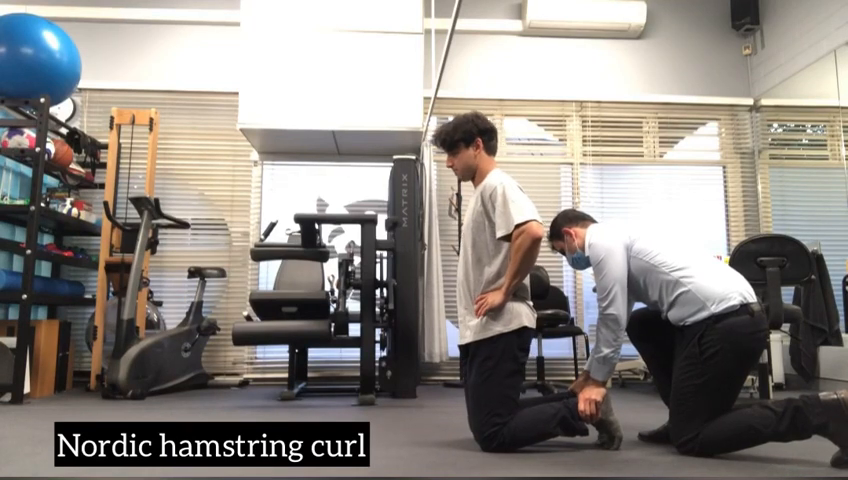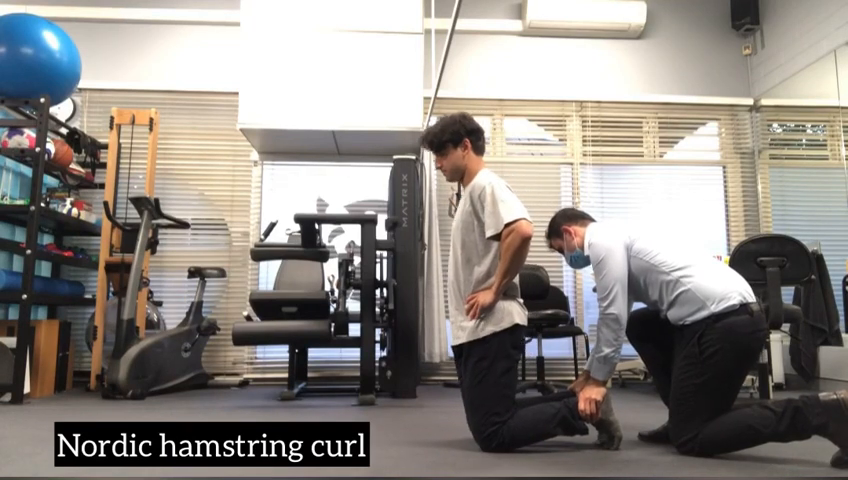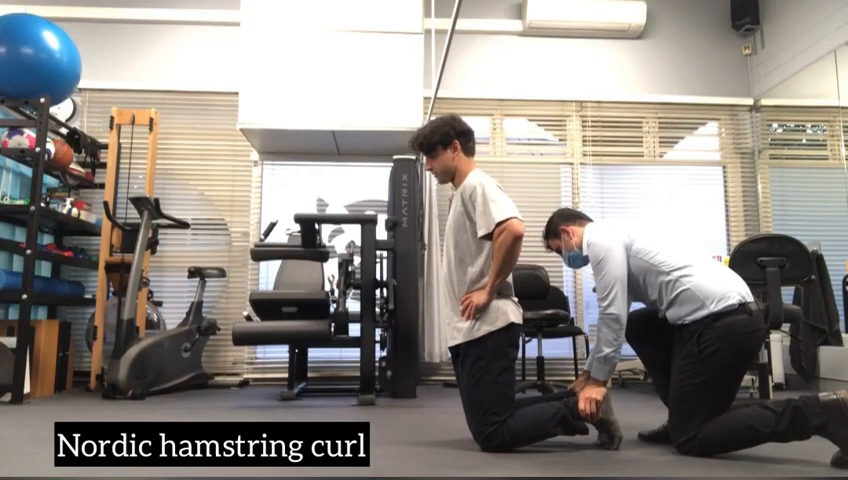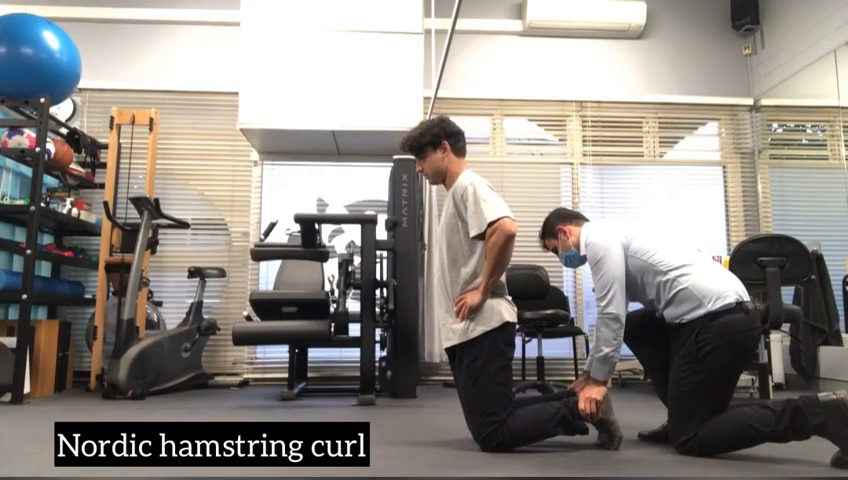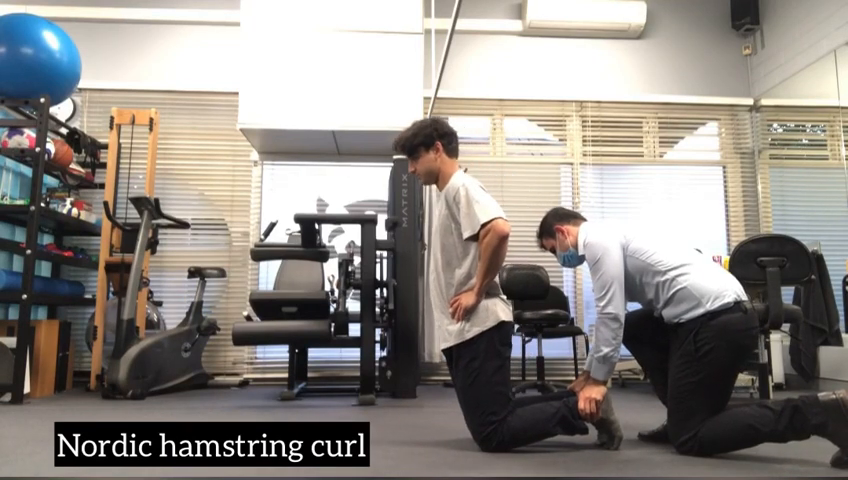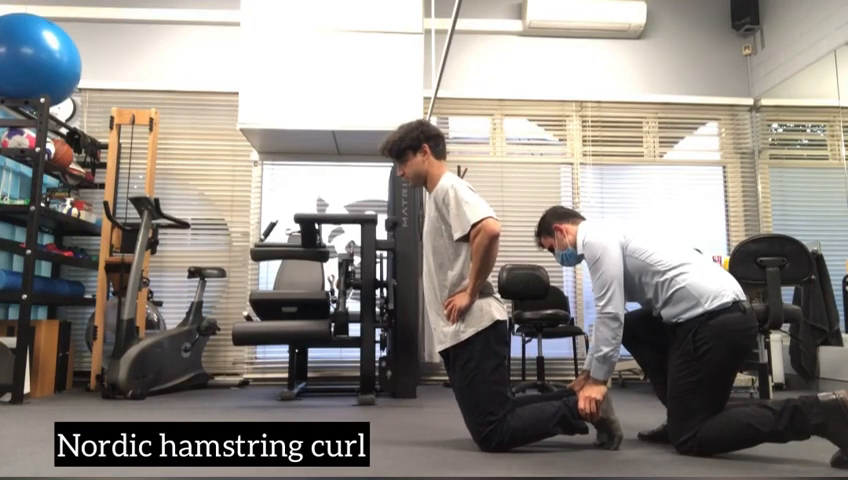
dt=0.3s
person 1, frame 1
left shoulder: (497, 185)
right shoulder: (482, 192)
left elbow: (532, 232)
left wrist: (505, 291)
left hip: (499, 327)
right hip: (481, 328)
left knee: (493, 435)
right knee: (490, 423)
right ankle: (579, 402)
person 1, frame 2
left shoulder: (486, 186)
right shoulder: (472, 192)
left elbow: (521, 231)
left wrist: (495, 290)
left hip: (491, 325)
right hip: (474, 328)
left knee: (493, 434)
right knee: (489, 421)
right ankle: (576, 401)
person 1, frame 3
left shoulder: (477, 185)
right shoulder: (463, 193)
left elbow: (513, 230)
left wrist: (490, 290)
left hip: (487, 325)
right hip: (471, 328)
left knee: (493, 434)
right knee: (491, 423)
right ankle: (578, 402)
person 1, frame 4
left shoulder: (468, 186)
right shoulder: (456, 193)
left elbow: (505, 229)
left wrist: (483, 291)
left hip: (481, 326)
right hip: (467, 328)
left knee: (493, 434)
right knee: (490, 421)
left ankle: (583, 408)
right ankle: (576, 402)
person 1, frame 5
left shoulder: (460, 187)
right shoulder: (448, 194)
left elbow: (499, 230)
left wrist: (477, 291)
left hip: (478, 325)
right hip: (463, 329)
left knee: (493, 434)
right knee: (492, 421)
left ankle: (583, 408)
right ankle: (577, 402)
person 1, frame 6
left shoulder: (449, 189)
right shoulder: (439, 196)
left elbow: (489, 230)
left wrist: (471, 292)
left hip: (473, 326)
right hip: (460, 330)
left knee: (493, 434)
right knee: (491, 419)
right ankle: (577, 401)
person 2, frame 1
left shoulder: (602, 240)
right shoulder: (617, 240)
left elbow: (612, 317)
right elbow: (617, 318)
left wrist: (596, 380)
right wrist: (588, 373)
left hip: (725, 324)
right hip: (732, 315)
left knee: (690, 438)
right knee: (639, 325)
left ankle: (823, 412)
right ankle: (684, 417)
person 2, frame 2
left shoulder: (602, 239)
right shoulder: (616, 239)
left elbow: (613, 316)
right elbow: (618, 318)
left wrist: (597, 380)
right wrist: (588, 372)
left hip: (724, 323)
right hip: (730, 315)
left knee: (690, 439)
right knee: (638, 326)
left ankle: (822, 413)
right ankle: (685, 415)
person 2, frame 3
left shoulder: (601, 239)
right shoulder: (612, 239)
left elbow: (612, 316)
right elbow: (617, 317)
left wrist: (597, 380)
right wrist: (588, 372)
left hip: (723, 324)
right hip: (724, 314)
left knee: (690, 439)
right knee: (636, 326)
left ankle: (821, 413)
right ankle: (683, 418)
person 2, frame 4
left shoulder: (599, 238)
right shoulder: (611, 238)
left elbow: (611, 315)
right elbow: (615, 317)
left wrist: (598, 380)
right wrist: (588, 372)
left hip: (719, 323)
right hip: (720, 315)
left knee: (690, 439)
right knee: (634, 327)
left ankle: (822, 412)
right ankle: (683, 415)
person 2, frame 5
left shoulder: (598, 239)
right shoulder: (610, 239)
left elbow: (610, 314)
right elbow: (613, 315)
left wrist: (597, 379)
right wrist: (587, 372)
left hip: (717, 322)
right hip: (722, 313)
left knee: (689, 438)
right knee: (633, 328)
left ankle: (822, 412)
right ankle: (682, 416)
person 2, frame 6
left shoulder: (597, 238)
right shoulder: (609, 237)
left elbow: (610, 314)
right elbow: (612, 315)
left wrist: (597, 379)
right wrist: (587, 371)
left hip: (714, 322)
right hip: (716, 314)
left knee: (690, 439)
right knee: (631, 328)
left ankle: (821, 413)
right ankle: (682, 414)
